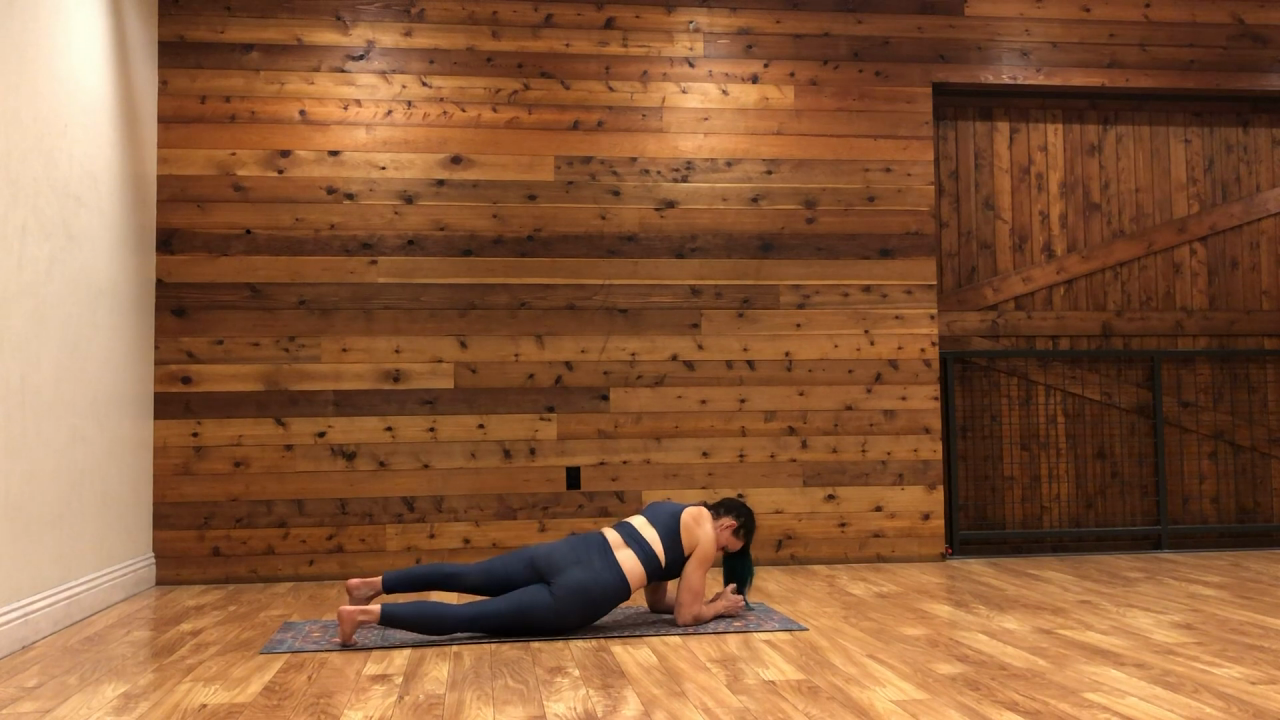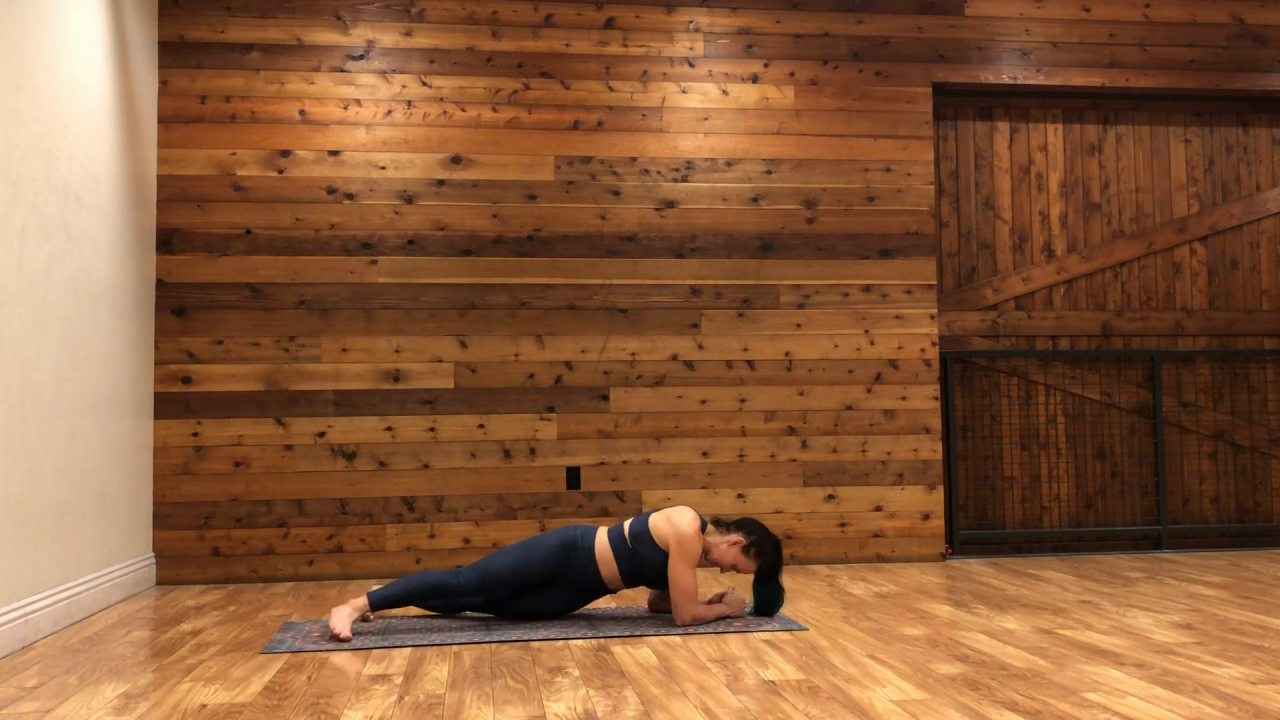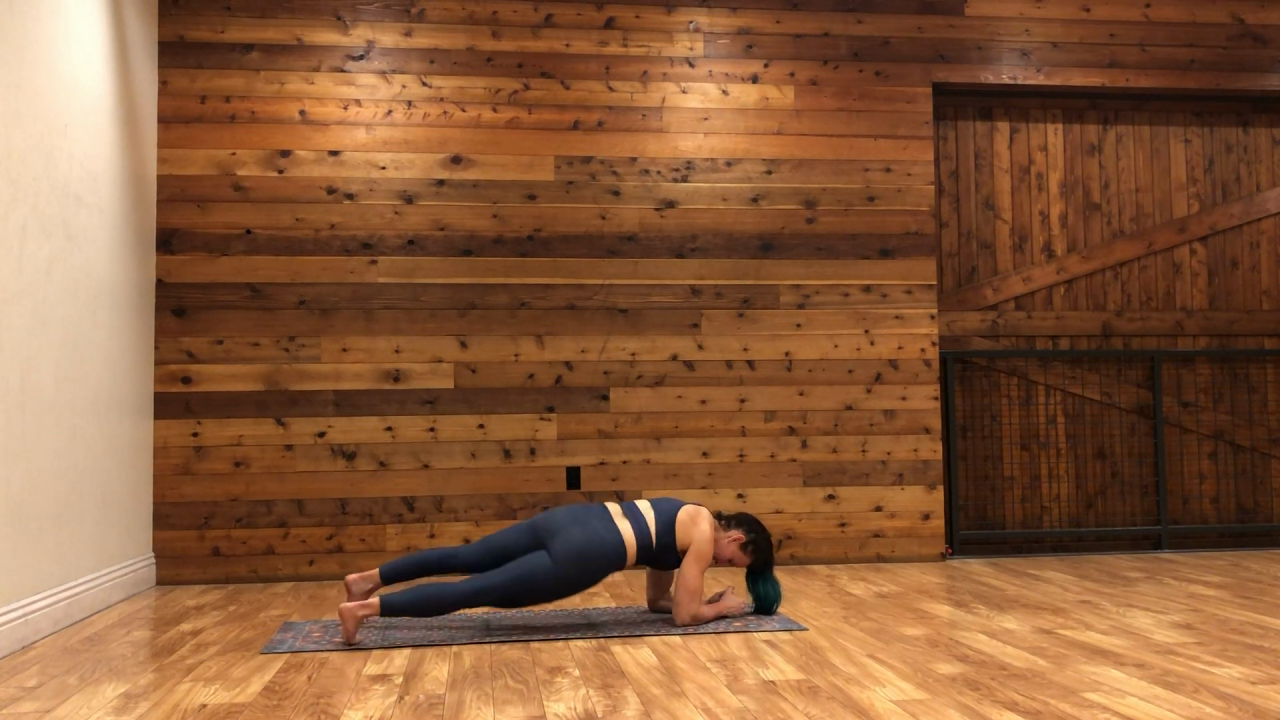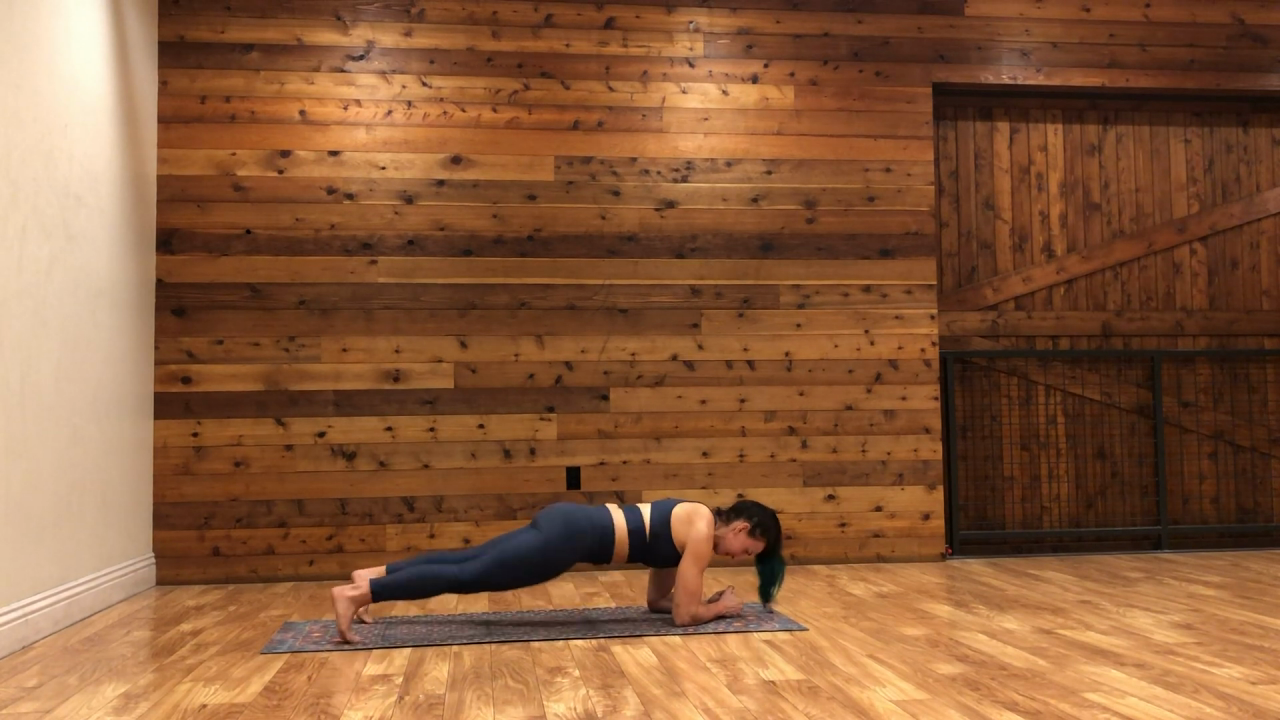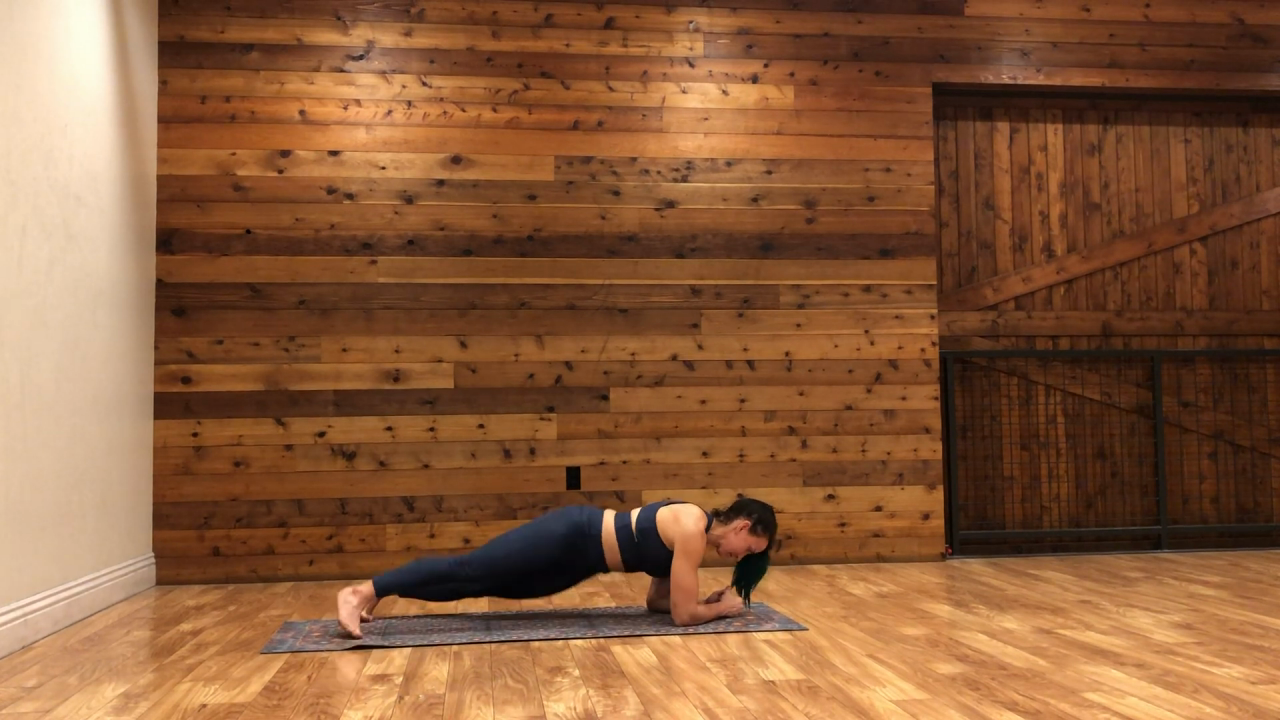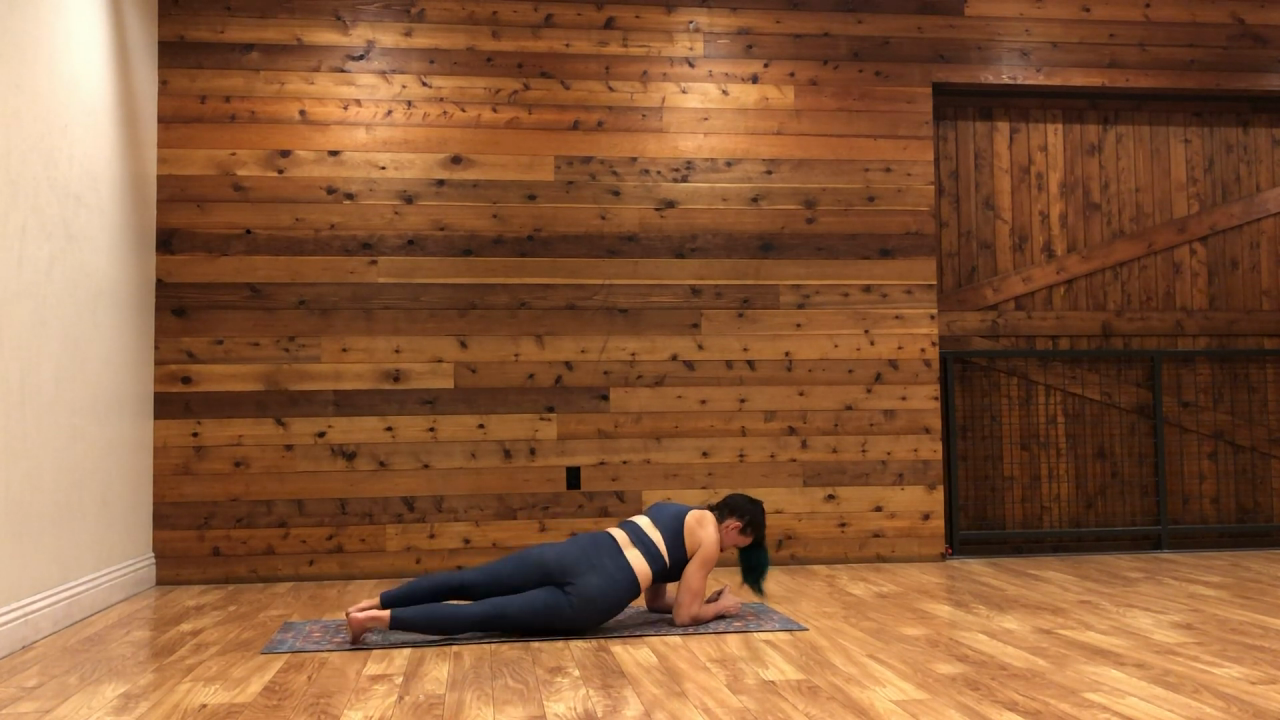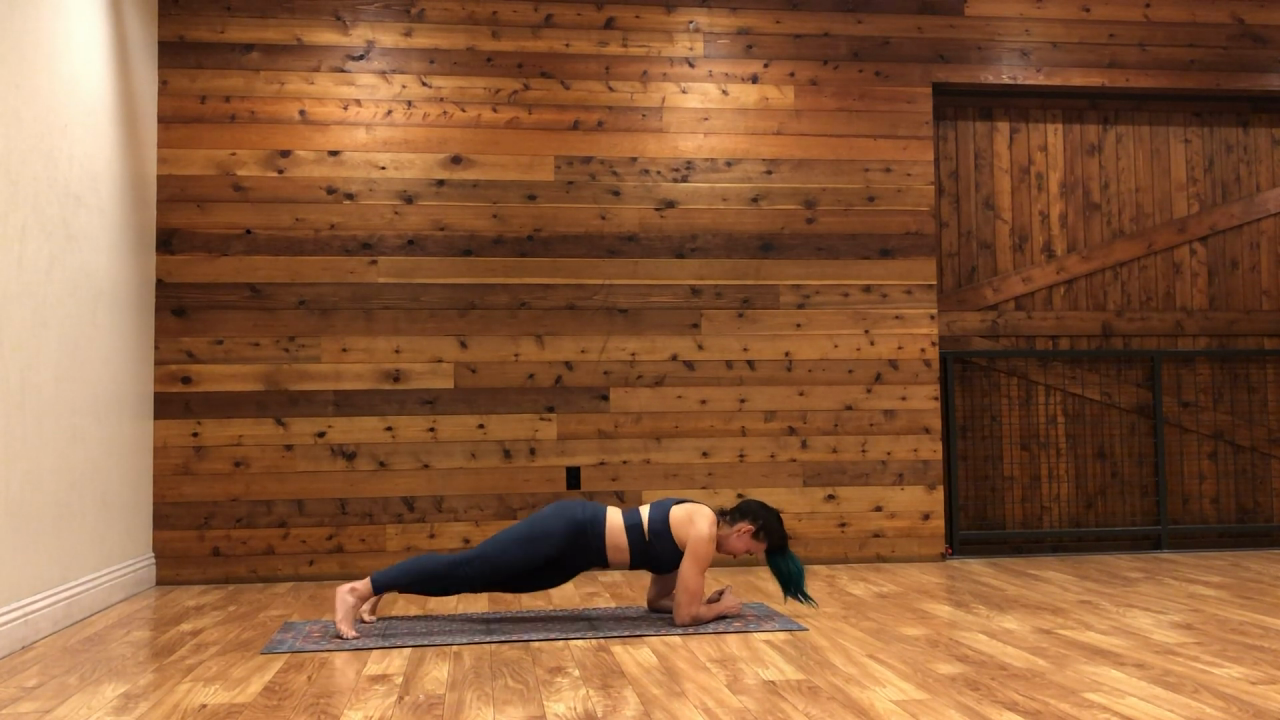
dt=0.7s
person 1, frame 1
left shoulder: (672, 513)
right shoulder: (704, 531)
left elbow: (656, 598)
right elbow: (685, 615)
left wrist: (704, 600)
right wrist: (720, 607)
left hip: (566, 552)
right hip: (582, 591)
left knee: (466, 577)
right knee: (467, 617)
left ankle: (369, 584)
right ankle: (365, 614)
person 1, frame 2
left shoulder: (696, 542)
right shoulder: (686, 532)
left elbow: (660, 601)
right elbow: (684, 615)
left wrist: (711, 601)
right wrist: (724, 609)
right hip: (565, 554)
left knee: (478, 602)
right knee: (463, 584)
left ankle: (379, 598)
right ankle: (356, 604)
person 1, frame 3
left shoulder: (686, 520)
right shoulder: (704, 534)
left elbow: (657, 599)
right elbow: (683, 614)
left wrist: (706, 600)
right wrist: (723, 607)
left hip: (567, 520)
right hip: (581, 552)
left knee: (463, 558)
right knee: (475, 591)
left ankle: (368, 579)
right ankle: (364, 608)
person 1, frame 4
left shoulder: (689, 521)
right shoulder: (703, 532)
left elbow: (658, 600)
right elbow: (683, 614)
left wrist: (706, 600)
right wrist: (720, 606)
left hip: (571, 523)
right hip: (574, 536)
left knee: (466, 561)
right knee: (467, 577)
left ankle: (373, 575)
right ankle: (356, 595)
person 1, frame 5
left shoulder: (693, 532)
right shoulder: (691, 530)
left elbow: (659, 600)
right elbow: (683, 614)
left wrist: (704, 599)
right wrist: (722, 607)
left hip: (580, 560)
right hip: (569, 534)
left knee: (480, 583)
right knee: (468, 570)
left ankle: (379, 589)
right ankle: (361, 591)
person 1, frame 6
left shoulder: (677, 513)
right shoulder: (709, 536)
left elbow: (656, 599)
right elbow: (683, 615)
left wrist: (702, 599)
right wrist: (719, 607)
left hip: (575, 551)
right hip: (591, 595)
left knee: (464, 583)
right knee: (478, 615)
left ankle: (371, 602)
right ankle: (375, 618)
person 1, frame 7
left shoulder: (693, 525)
right shoulder: (703, 531)
left elbow: (659, 600)
right elbow: (685, 614)
left wrist: (707, 598)
right wrist: (723, 607)
left hip: (576, 538)
right hip: (569, 530)
left knee: (480, 579)
right knee: (464, 567)
left ankle: (378, 585)
right ankle: (359, 588)
